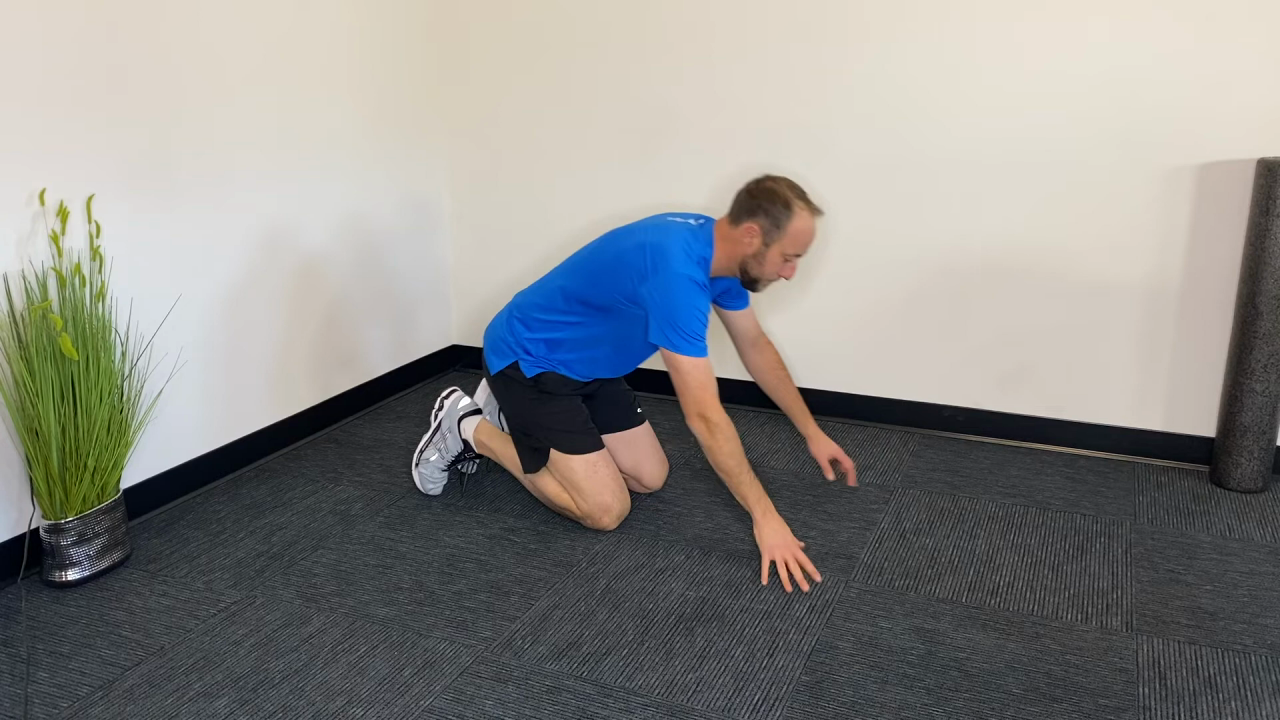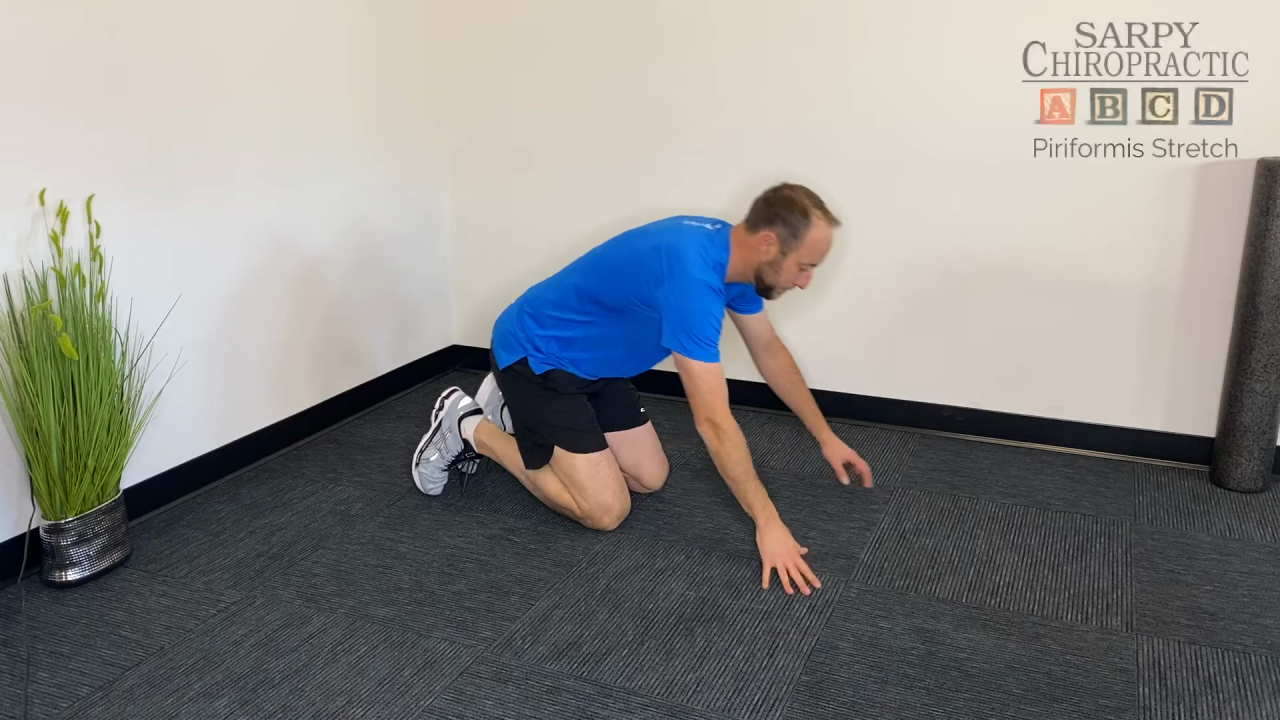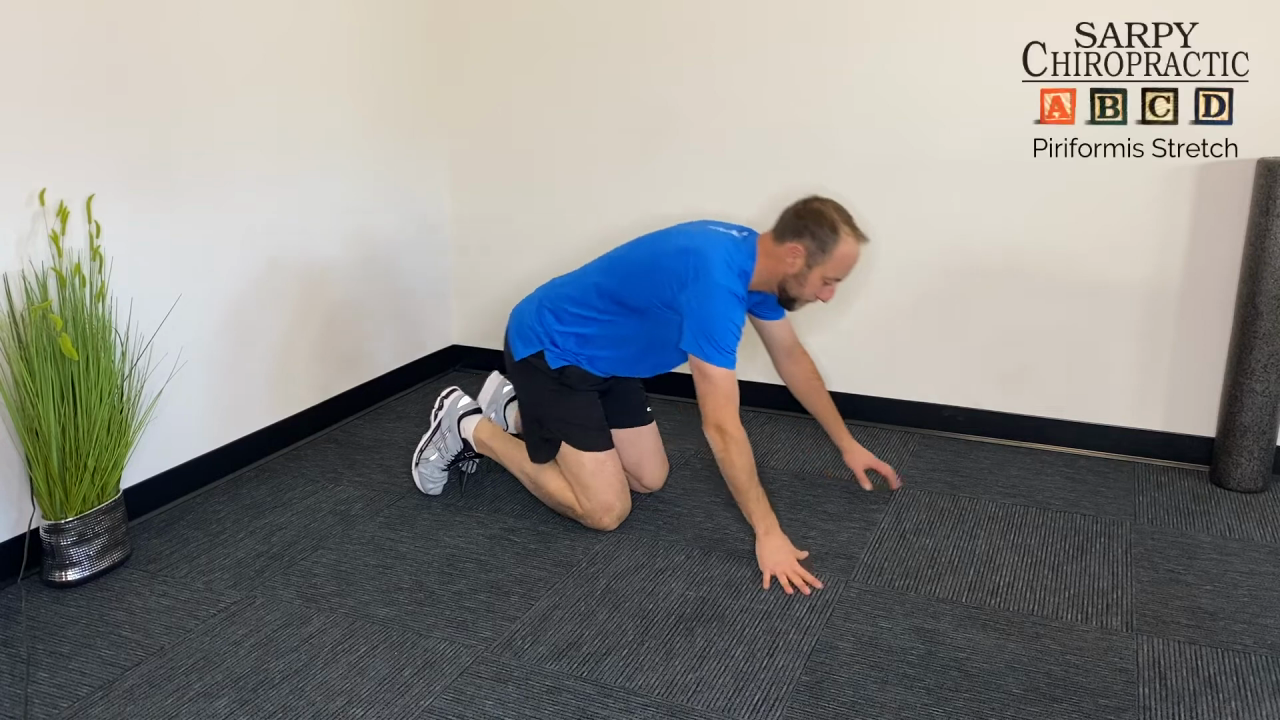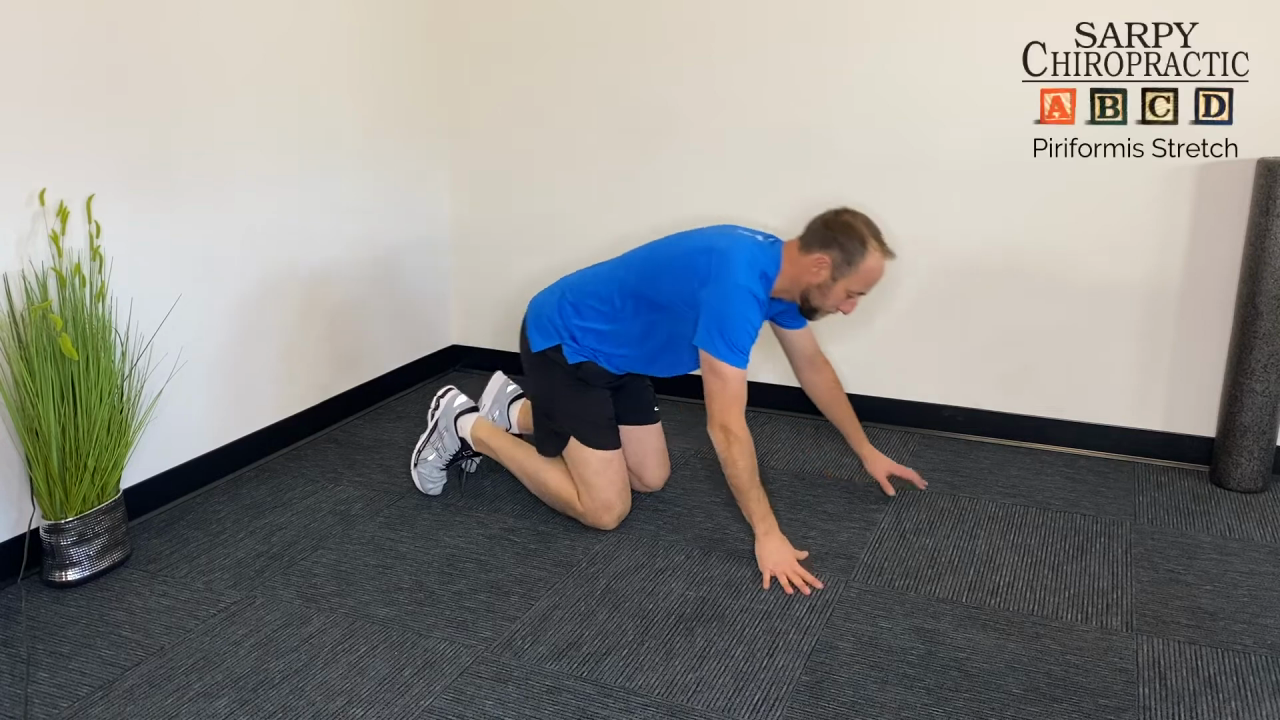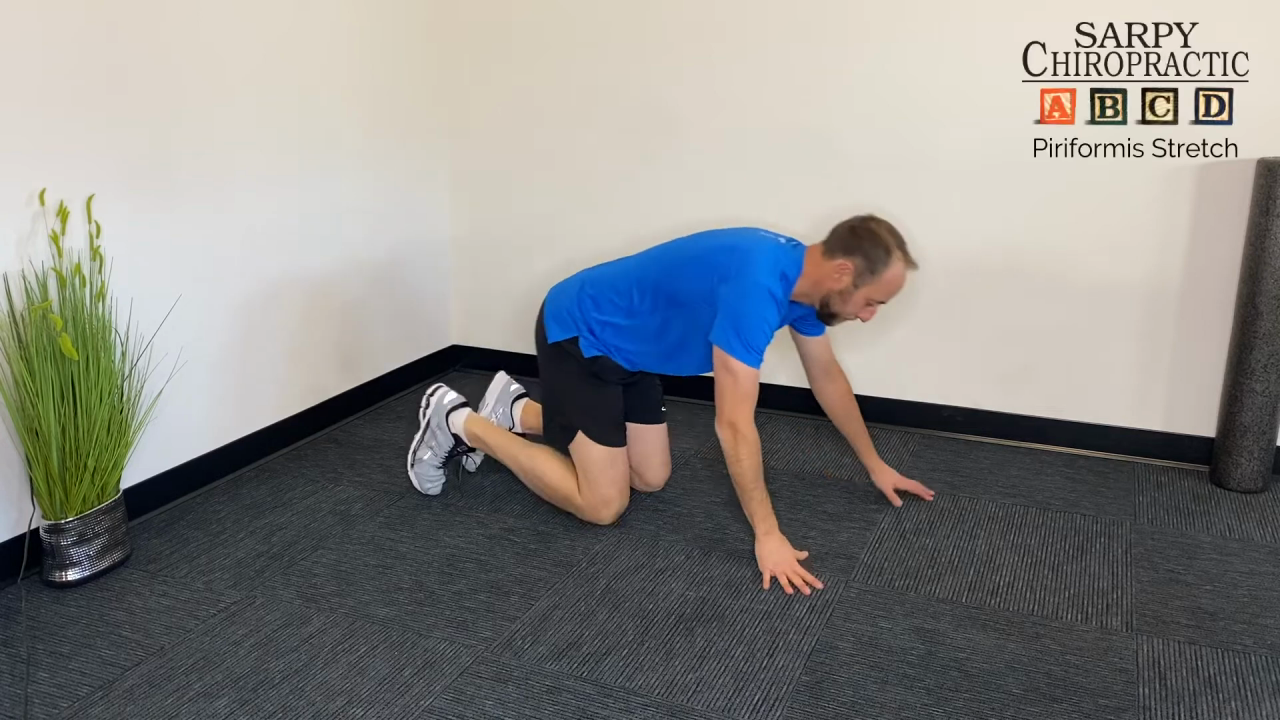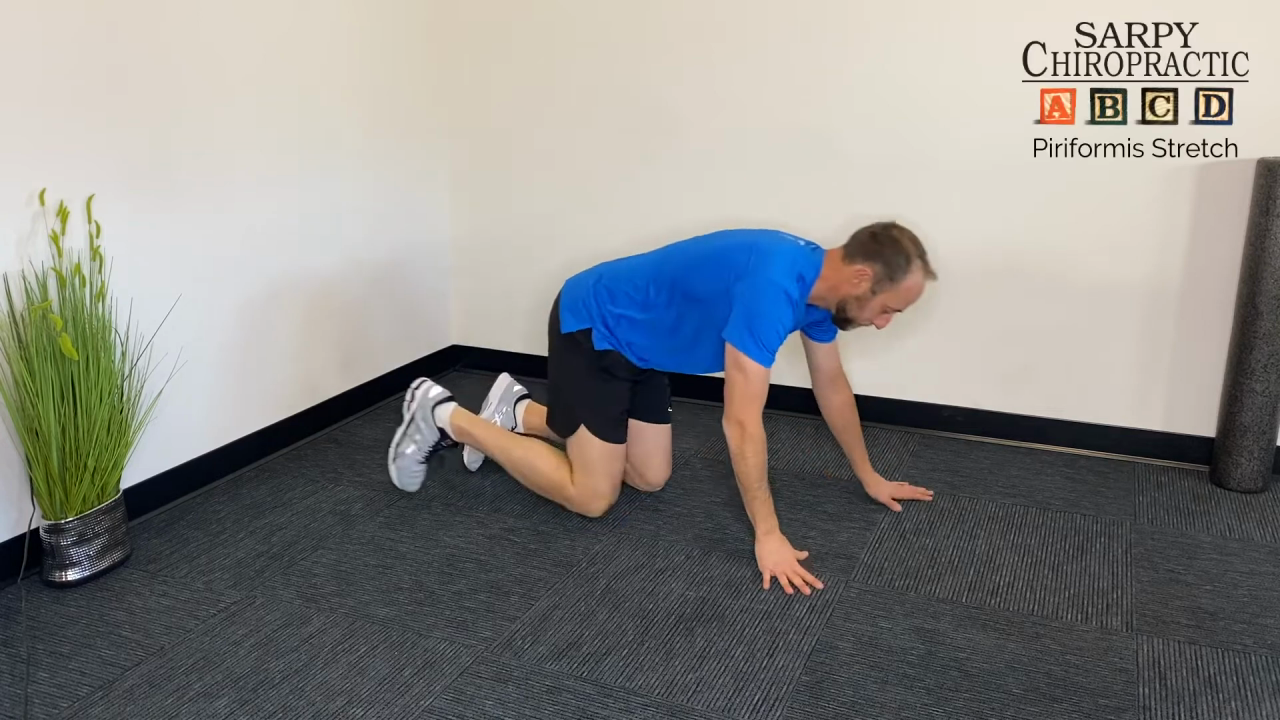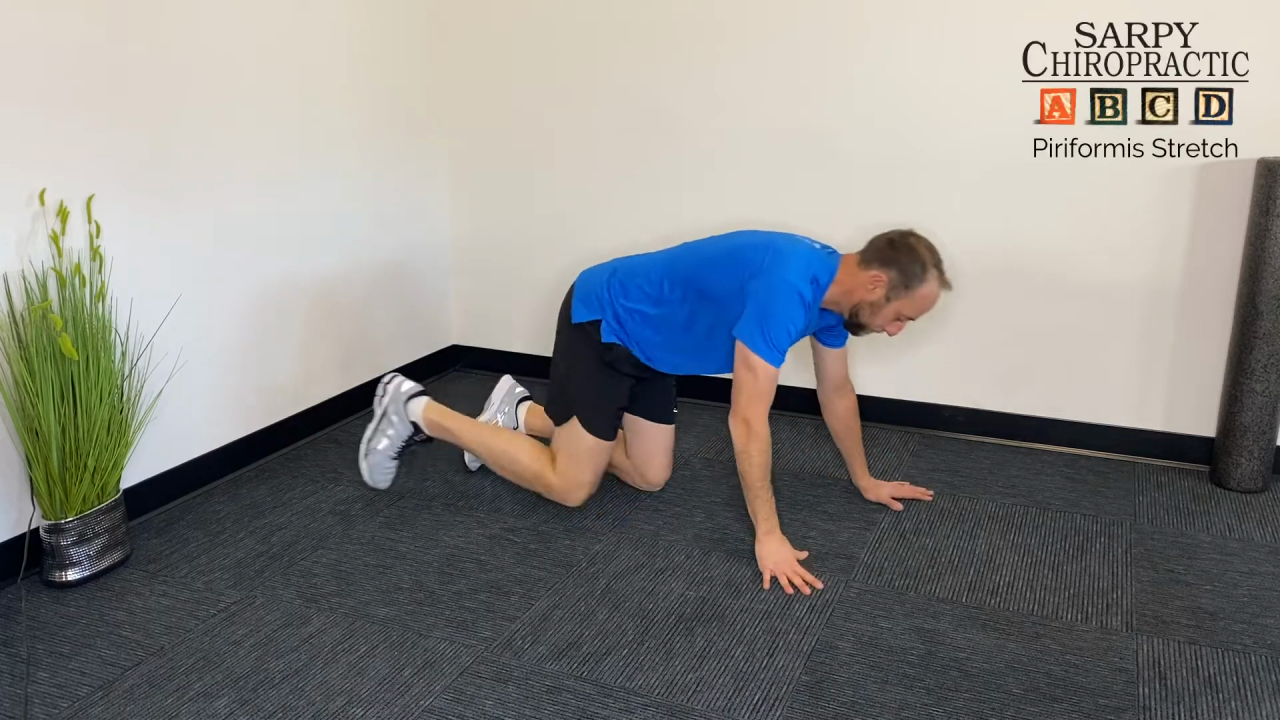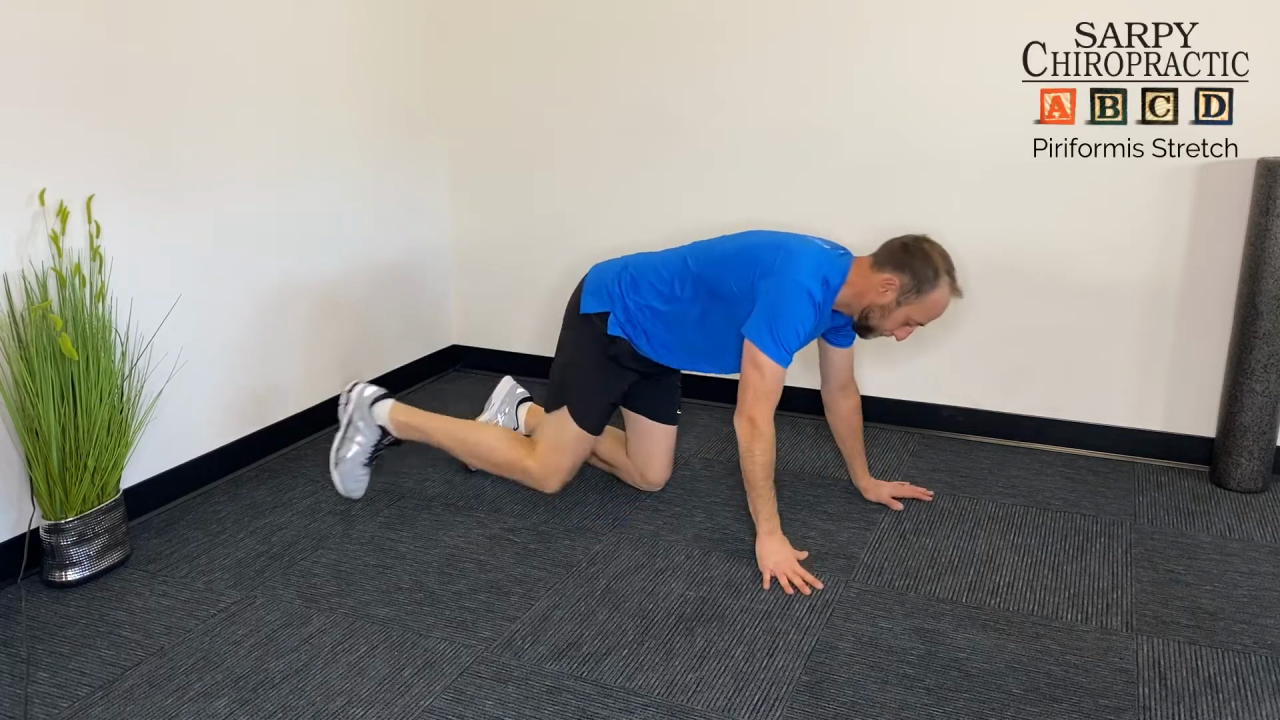
dt=0.1s
person 1, frame 1
left shoulder: (717, 248)
right shoulder: (676, 271)
left elbow: (755, 346)
right elbow: (704, 416)
left wrist: (812, 433)
right wrist: (766, 518)
left hip: (585, 361)
right hip: (528, 360)
left knee: (649, 477)
right knee: (605, 510)
left ankle: (508, 413)
right ankle: (471, 429)
person 1, frame 2
left shoulder: (732, 252)
right shoulder: (692, 275)
left elbow: (769, 351)
right elbow: (714, 422)
left wrist: (826, 438)
right wrist: (769, 526)
left hip: (592, 361)
right hip: (536, 358)
left knee: (650, 478)
right knee: (607, 510)
left ankle: (512, 412)
right ankle: (472, 430)
person 1, frame 3
left shoulder: (757, 264)
right shoulder: (715, 281)
left elbow: (791, 358)
right elbow: (721, 426)
left wrist: (846, 444)
right wrist: (767, 531)
left hip: (597, 351)
right hip: (548, 349)
left knee: (650, 478)
right knee: (605, 510)
left ankle: (512, 408)
right ankle: (471, 429)
person 1, frame 4
left shoulder: (779, 267)
right shoulder: (737, 282)
left elbow: (813, 367)
right elbow: (727, 427)
left wrist: (868, 453)
right wrist: (767, 535)
left hip: (612, 348)
right hip: (563, 343)
left knee: (651, 478)
right knee: (606, 509)
left ankle: (517, 409)
right ankle: (470, 428)
person 1, frame 5
left shoulder: (807, 280)
right shoulder: (754, 284)
left elbow: (827, 377)
right elbow: (732, 426)
left wrist: (875, 467)
right wrist: (767, 535)
left hip: (627, 340)
right hip: (577, 334)
left knee: (651, 478)
right knee: (601, 505)
left ankle: (519, 410)
right ankle: (461, 422)
person 1, frame 6
left shoulder: (822, 284)
right shoulder: (773, 283)
left elbow: (832, 386)
right elbow: (742, 424)
left wrist: (869, 477)
right wrist: (768, 537)
left hip: (633, 340)
right hip: (591, 328)
left knee: (650, 477)
right knee: (592, 497)
left ankle: (521, 411)
right ankle: (448, 418)
person 1, frame 7
left shoulder: (833, 291)
right shoulder: (787, 285)
left elbow: (836, 392)
right elbow: (747, 422)
left wrist: (865, 480)
right wrist: (767, 536)
left hip: (647, 335)
right hip: (601, 319)
left knee: (649, 476)
right knee: (569, 486)
left ankle: (525, 412)
right ankle: (416, 411)
person 1, frame 8
left shoulder: (843, 287)
right shoulder: (800, 285)
left elbow: (841, 392)
right elbow: (753, 421)
left wrist: (866, 481)
right wrist: (769, 536)
left hip: (649, 336)
right hip: (612, 317)
left knee: (648, 476)
right knee: (547, 473)
left ankle: (524, 412)
right ankle: (387, 415)
